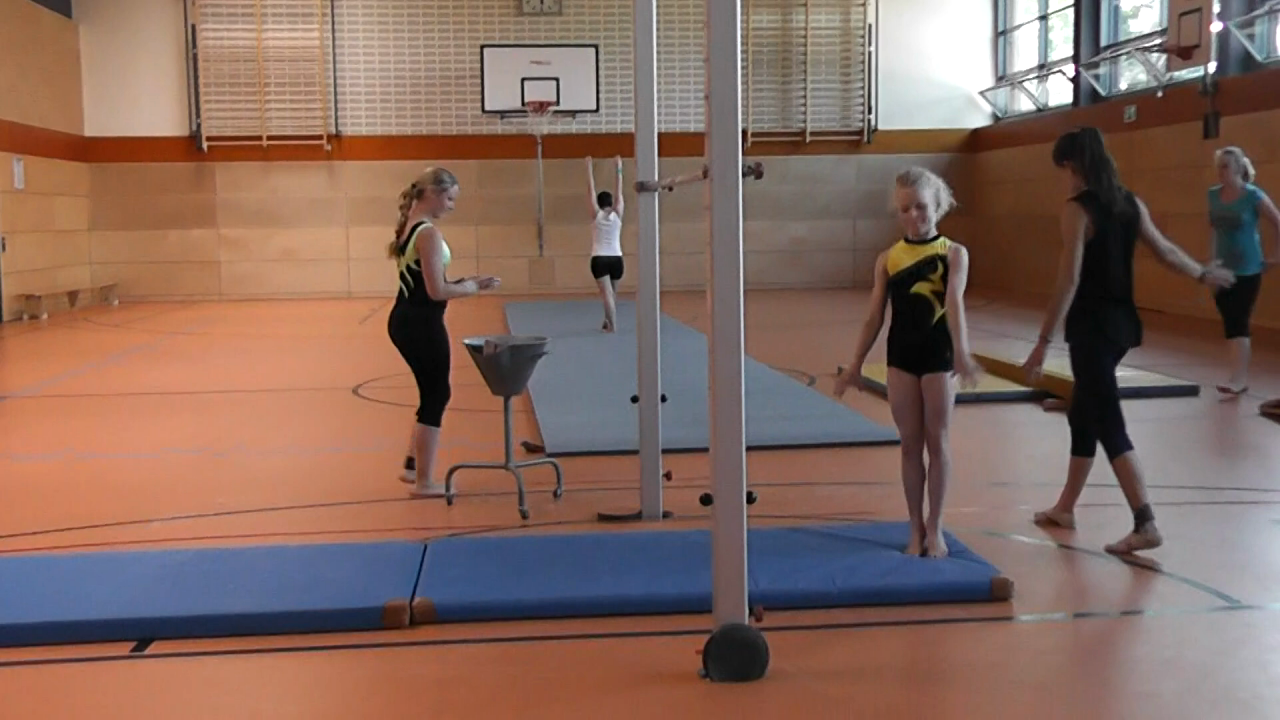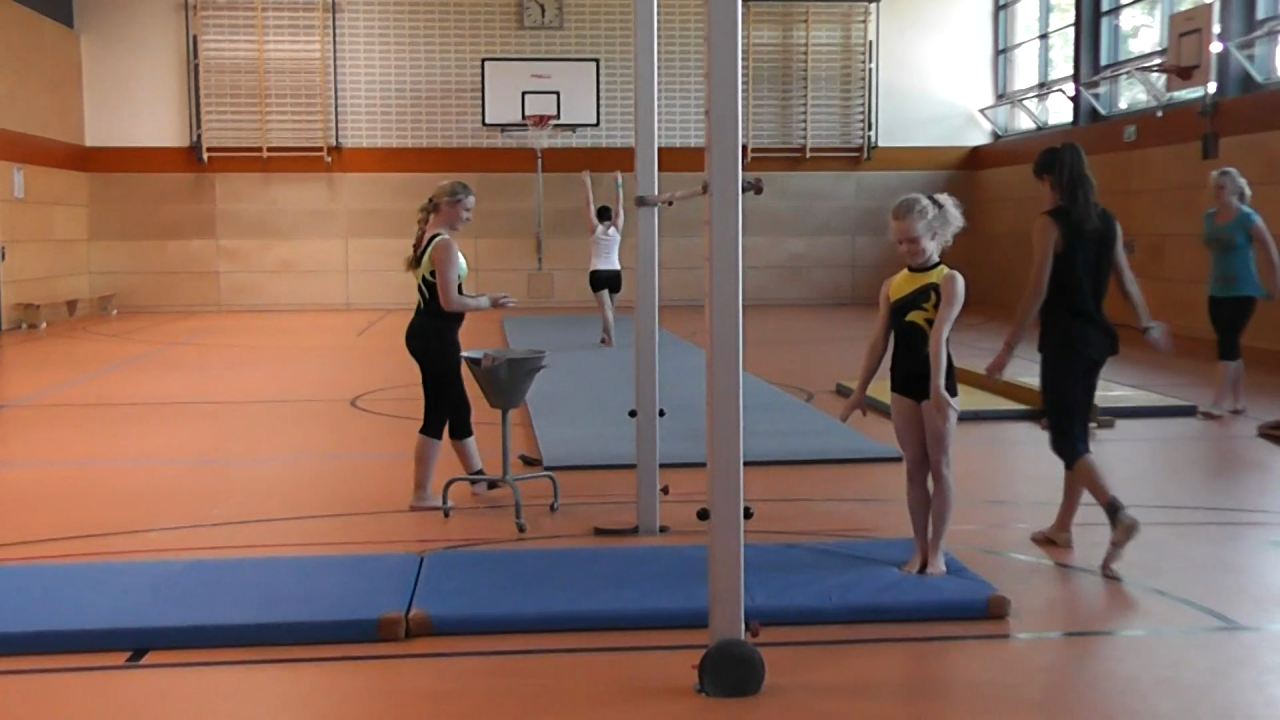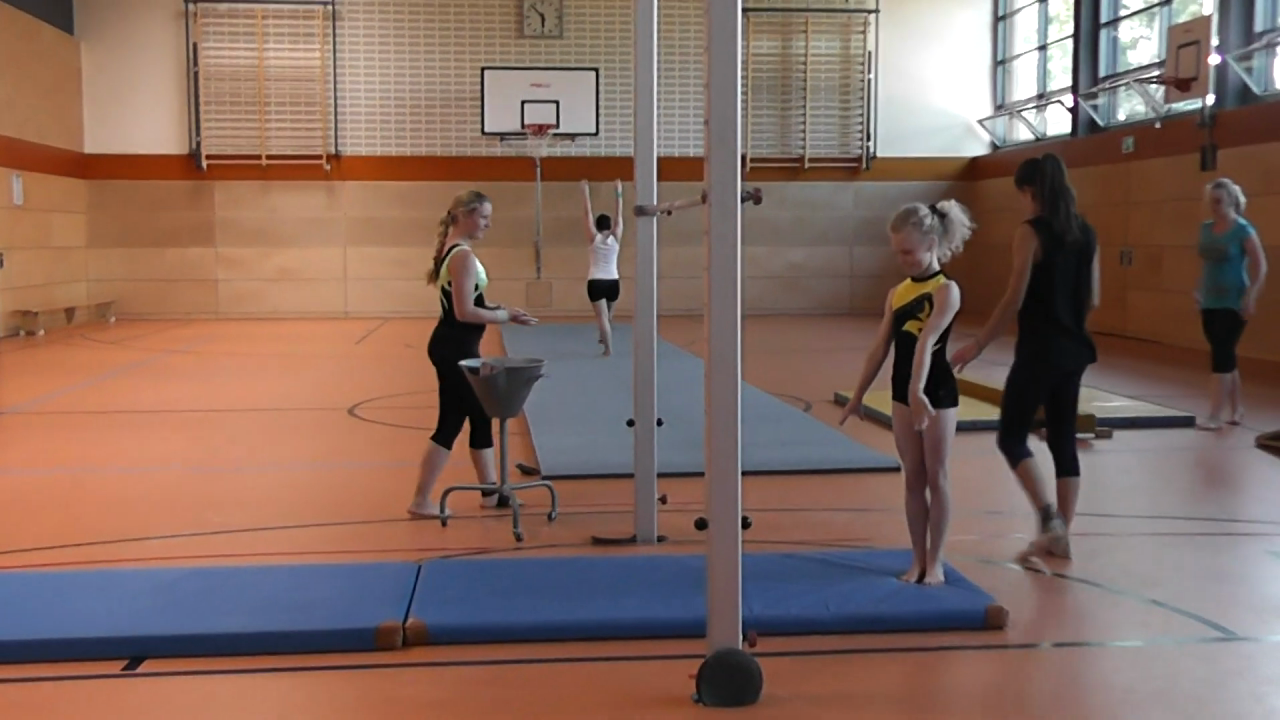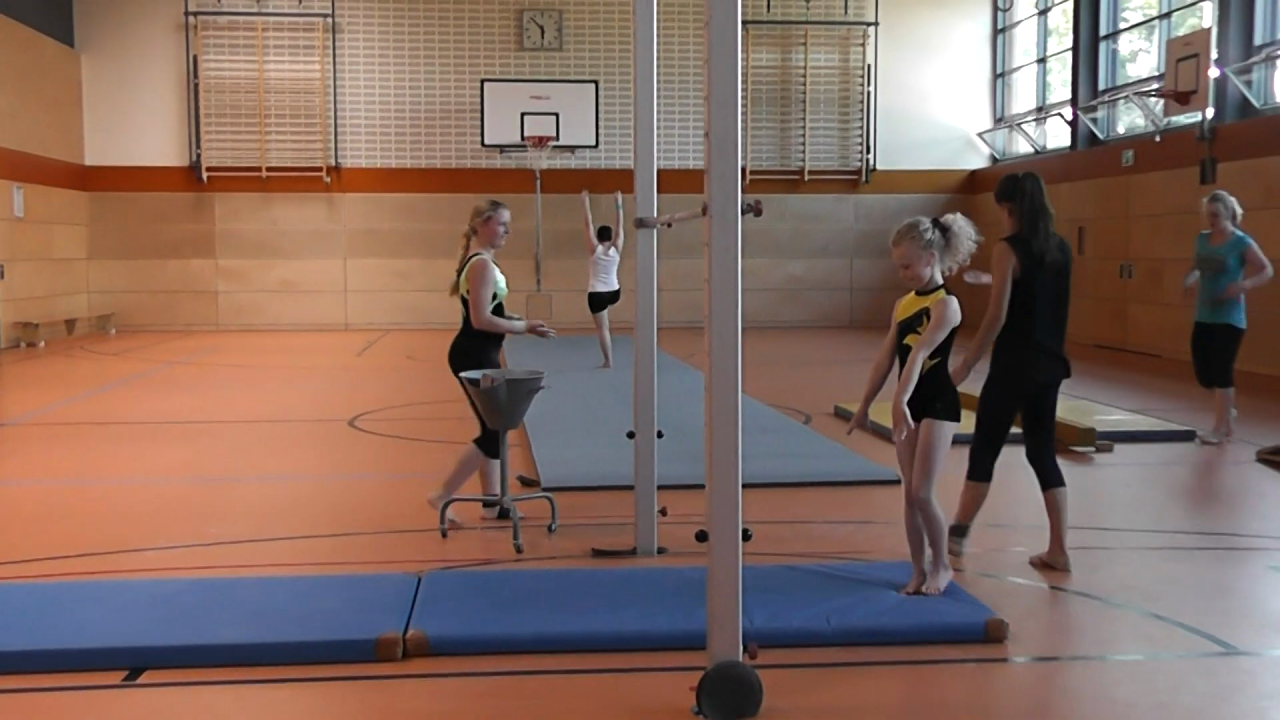
dt=0.2s
person 1, frame 1
left shoulder: (1076, 210)
right shoulder: (1129, 202)
left elbow: (1069, 280)
right elbow: (1164, 249)
left wrist: (1043, 340)
right wrist: (1204, 272)
left hip: (1091, 328)
right hip: (1122, 323)
left knee: (1108, 424)
right knee: (1085, 413)
left ankle: (1144, 524)
right ankle: (1065, 507)
person 1, frame 2
left shoulder: (1049, 224)
right shoulder: (1106, 221)
left elbow: (1036, 294)
right elbow: (1126, 281)
left wrist: (1007, 350)
right wrist: (1146, 324)
left hip: (1064, 343)
right hip: (1096, 339)
left knee: (1065, 437)
right knee: (1075, 431)
left ankle: (1120, 517)
right ankle: (1062, 526)
person 1, frame 3
left shoulder: (1030, 233)
right shoulder: (1085, 231)
left elbow: (1014, 300)
right elbow: (1091, 299)
left wrist: (976, 346)
left hip: (1040, 351)
right hip: (1075, 350)
left knee: (1012, 436)
right knee: (1063, 438)
left ankle: (1052, 519)
right ankle: (1058, 535)
person 1, frame 4
left shoulder: (1008, 250)
right shoulder: (1061, 249)
left elbow: (997, 317)
left wrist: (965, 366)
left hip: (1013, 367)
right hip: (1048, 366)
left knee: (983, 451)
right knee: (1042, 453)
left ankle: (956, 538)
right ankle: (1057, 548)
person 2, frame 1
left shoulder: (954, 253)
right shoulder: (887, 259)
left elbow: (954, 303)
right elbow: (876, 315)
left wrist: (962, 353)
right wrist: (856, 364)
left hip: (938, 355)
right hip: (900, 356)
left knee: (937, 442)
right knee: (910, 443)
left ankle: (934, 529)
right ankle: (917, 528)
person 2, frame 2
left shoulder: (950, 281)
right shoulder: (891, 285)
left elbow: (939, 334)
right elbow: (880, 341)
left wrist: (938, 386)
right wrist: (861, 390)
left hip: (936, 380)
right hip: (903, 382)
left knee: (939, 468)
right knee: (914, 468)
left ankle: (936, 550)
right ankle: (919, 549)
person 2, frame 3
left shoulder: (946, 291)
right shoulder: (896, 293)
left elbow: (926, 342)
right elbow: (881, 346)
left wrist: (918, 391)
right wrist: (859, 394)
left hip: (937, 390)
right hip: (903, 391)
left knee: (936, 479)
right knee: (912, 480)
left ankle: (934, 561)
right ankle: (919, 558)
person 2, frame 4
left shoulder: (946, 305)
right shoulder: (903, 305)
left elbow: (919, 356)
right elbow: (886, 357)
left wrist: (900, 403)
right wrist: (864, 405)
left hip: (939, 404)
right hip: (910, 403)
left knee: (922, 492)
right knee: (911, 493)
left ankle: (940, 567)
right ankle: (920, 570)
person 3, frame 1
left shoulder: (408, 227)
right shoulder: (429, 234)
right elbow: (436, 291)
left wrist: (462, 282)
right wrist: (473, 286)
left hip: (404, 320)
right hip: (423, 325)
left knee: (435, 393)
right knee: (434, 398)
left ankle: (414, 463)
right ankle: (424, 480)
person 3, frame 2
left shoulder: (429, 240)
right shoulder: (445, 245)
right elbow: (449, 302)
left wrist: (479, 298)
right wrist: (486, 302)
left hip: (426, 333)
right hip: (436, 338)
left knee: (458, 407)
right knee: (438, 413)
left ankle: (477, 476)
right ankle: (421, 494)
person 3, frame 3
left shoulder: (452, 251)
right shoulder: (463, 256)
right elbow: (465, 312)
left wrist: (499, 310)
right wrist: (505, 317)
left hip: (456, 345)
right hip: (455, 347)
left knee: (480, 416)
right knee: (450, 424)
left ankle: (491, 491)
right ankle: (422, 500)
person 3, frame 4
left shoulder: (482, 262)
right shoulder: (481, 265)
right elbow: (480, 320)
left wrist: (519, 321)
right wrist: (524, 327)
left hip: (481, 354)
right hip: (474, 355)
left knee: (493, 428)
right knee: (495, 430)
left ankle: (491, 503)
right ankle: (443, 496)
person 4, frame 1
left shoulder: (1253, 196)
right shoulder: (1213, 195)
right wrist: (1212, 254)
left hip: (1247, 270)
right hip: (1222, 269)
left knee: (1239, 323)
right knee: (1231, 324)
left ankle: (1235, 380)
right ankle: (1241, 379)
person 4, frame 2
left shoulder: (1248, 218)
right shoulder: (1210, 217)
left hip: (1242, 292)
right hip: (1217, 291)
left knee: (1226, 344)
right knee: (1231, 346)
left ankle: (1218, 404)
right ankle: (1238, 399)
person 4, frame 3
left shoulder: (1243, 230)
right shoulder: (1206, 228)
left elbow: (1260, 267)
left wrist: (1250, 297)
right wrist: (1199, 290)
left hip: (1233, 304)
right hip: (1210, 303)
left knee: (1221, 356)
right knee: (1225, 357)
left ankle: (1215, 415)
right ankle: (1236, 409)
person 4, frame 4
left shoulder: (1241, 242)
right shoulder: (1203, 239)
left elbow: (1267, 271)
left wrist: (1243, 286)
right wrist: (1191, 281)
left hip: (1229, 318)
right hip: (1204, 316)
left knee: (1222, 372)
right knee: (1203, 373)
left ankle: (1220, 430)
right ankle: (1227, 413)
